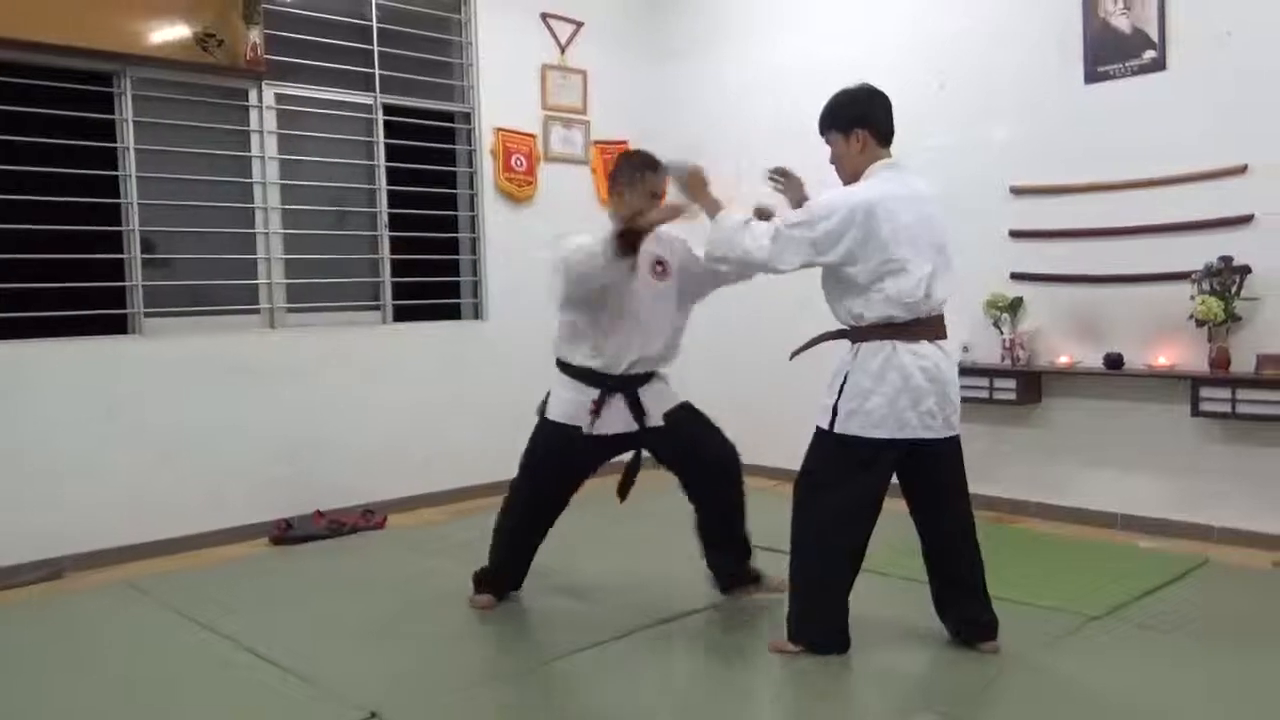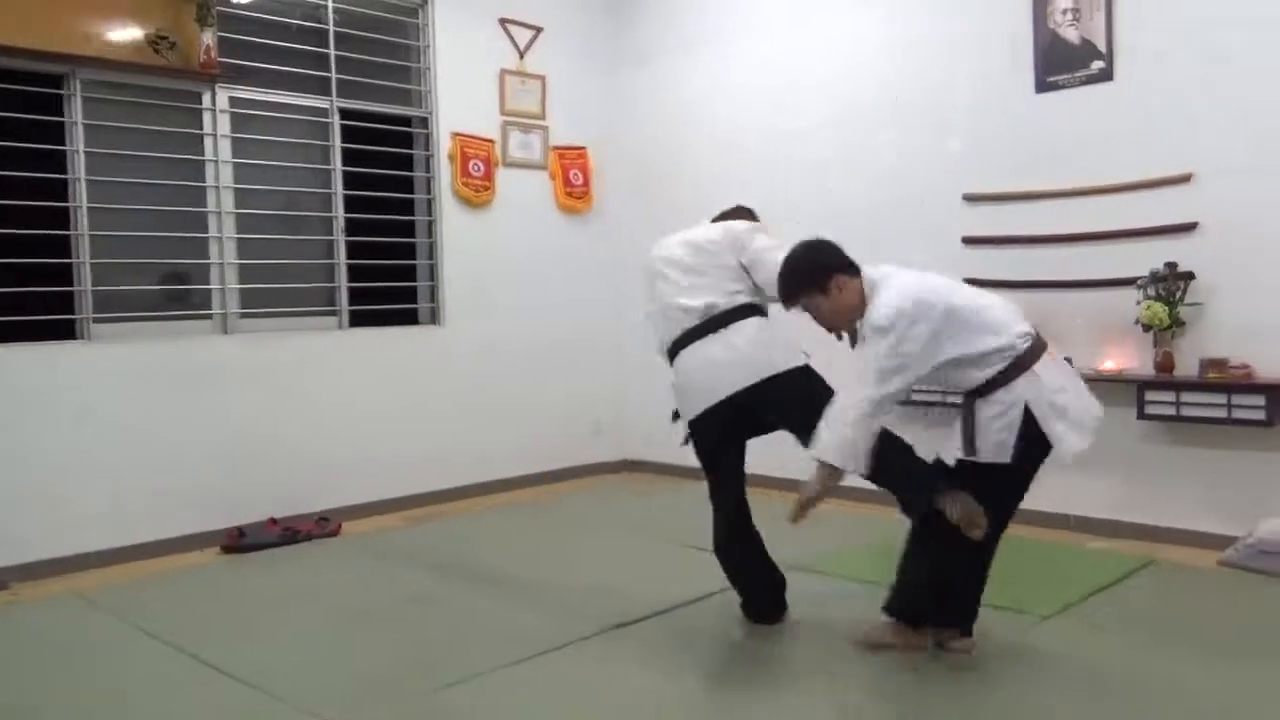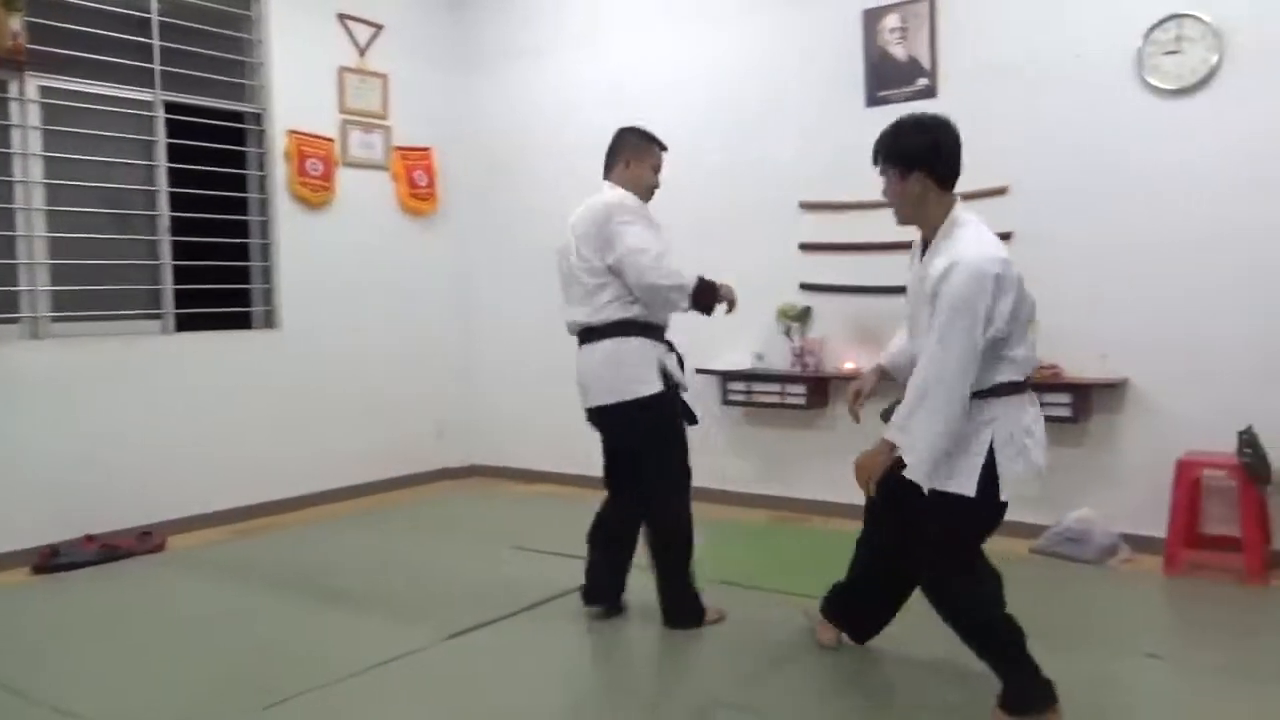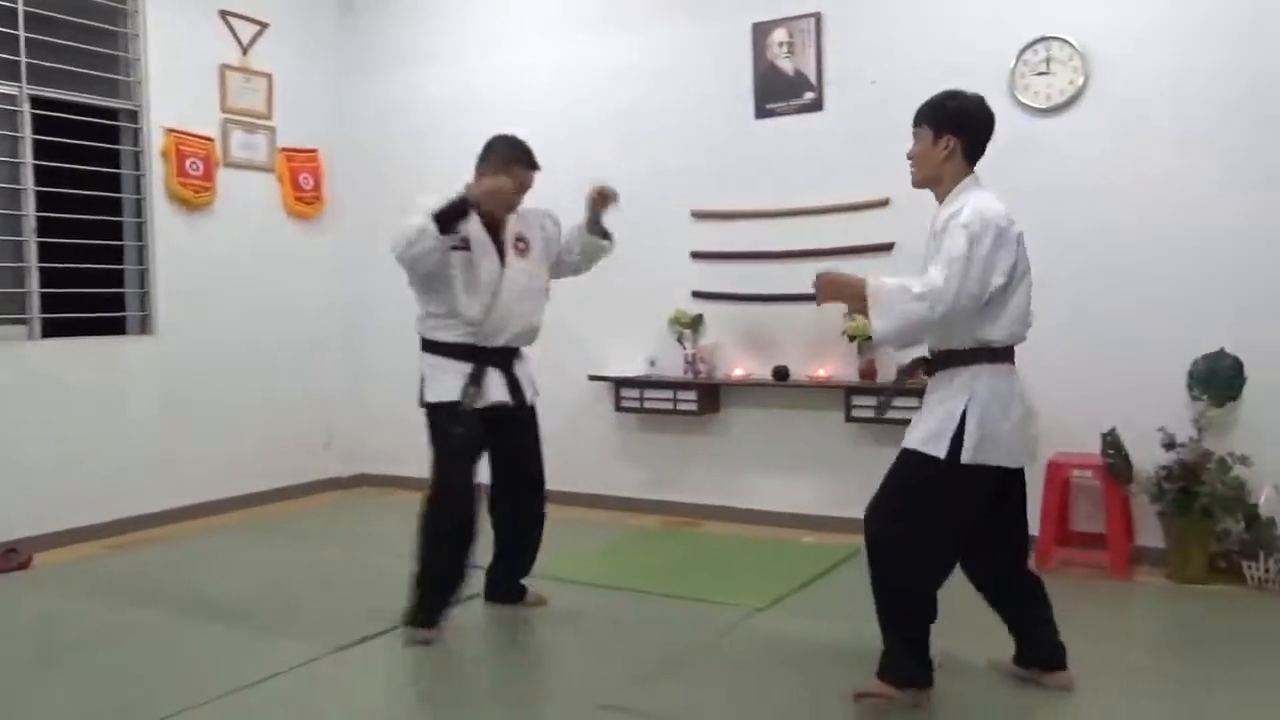
dt=0.5s
person 1, frame 1
left shoulder: (852, 205)
right shoulder: (920, 197)
left elbow: (763, 249)
left wrist: (709, 204)
right wrist: (807, 205)
left hip: (878, 372)
right hip: (931, 365)
left knee: (827, 502)
right knee: (943, 504)
left ankle: (815, 631)
right ankle: (975, 624)
person 1, frame 2
left shoulder: (893, 310)
right shoulder: (880, 294)
left elbow: (867, 397)
right elbow: (875, 390)
left wrist: (826, 470)
right wrist: (844, 456)
left hip: (1023, 400)
right hip: (1001, 393)
left ankle: (915, 620)
right ankle: (943, 622)
person 1, frame 3
left shoulder: (970, 264)
right shoulder: (935, 244)
left elbow: (944, 374)
left wrist: (890, 447)
right wrist: (881, 369)
left hip: (987, 426)
right hip: (958, 413)
left knee: (946, 560)
right knee: (896, 517)
right ankle: (846, 616)
person 1, frame 4
left shoulder: (977, 217)
right shoulder: (965, 214)
left elbow: (939, 300)
right elbow: (939, 301)
left wrist: (862, 293)
right wrist: (873, 296)
left hip: (974, 400)
right hip: (982, 396)
left knee: (896, 527)
right knee: (989, 540)
left ankle: (906, 671)
right ankle: (1044, 657)
person 2, frame 1
left shoulder: (668, 247)
right shoulder: (583, 249)
left elbow: (718, 270)
right elbow: (588, 270)
right wrist: (635, 231)
left hip: (645, 396)
right hip: (581, 399)
left knee: (716, 464)
right knee: (535, 493)
left ankle: (735, 572)
right ankle: (497, 579)
person 2, frame 2
left shoulder: (660, 253)
right shoulder: (741, 232)
right elbow: (782, 276)
left hip: (696, 376)
right hip: (753, 355)
left knee: (727, 502)
left ankle: (762, 600)
right ankle: (938, 498)
person 2, frame 3
left shoulder: (588, 218)
right shoulder: (620, 209)
right elbow: (654, 276)
right wrist: (711, 291)
left hip: (602, 364)
right hip: (633, 363)
left knee: (628, 485)
right knee: (666, 485)
left ankle: (604, 590)
right ankle: (681, 605)
person 2, frame 4
left shoulder: (530, 221)
right shoulder: (438, 216)
left elbow: (573, 256)
right elbow: (409, 253)
left wrist: (595, 216)
right wrist: (467, 203)
left hip: (507, 374)
right hip: (452, 376)
left knee: (520, 489)
right knee: (454, 492)
left ankle: (504, 582)
right ankle: (426, 607)
